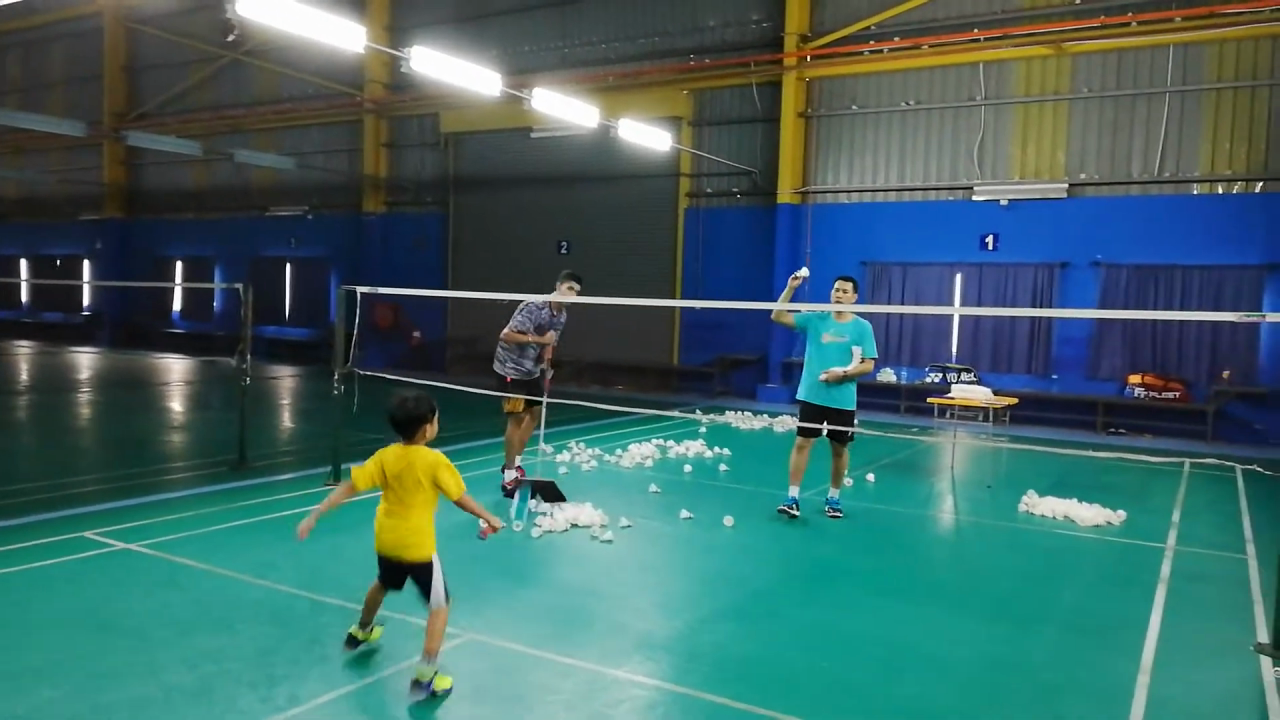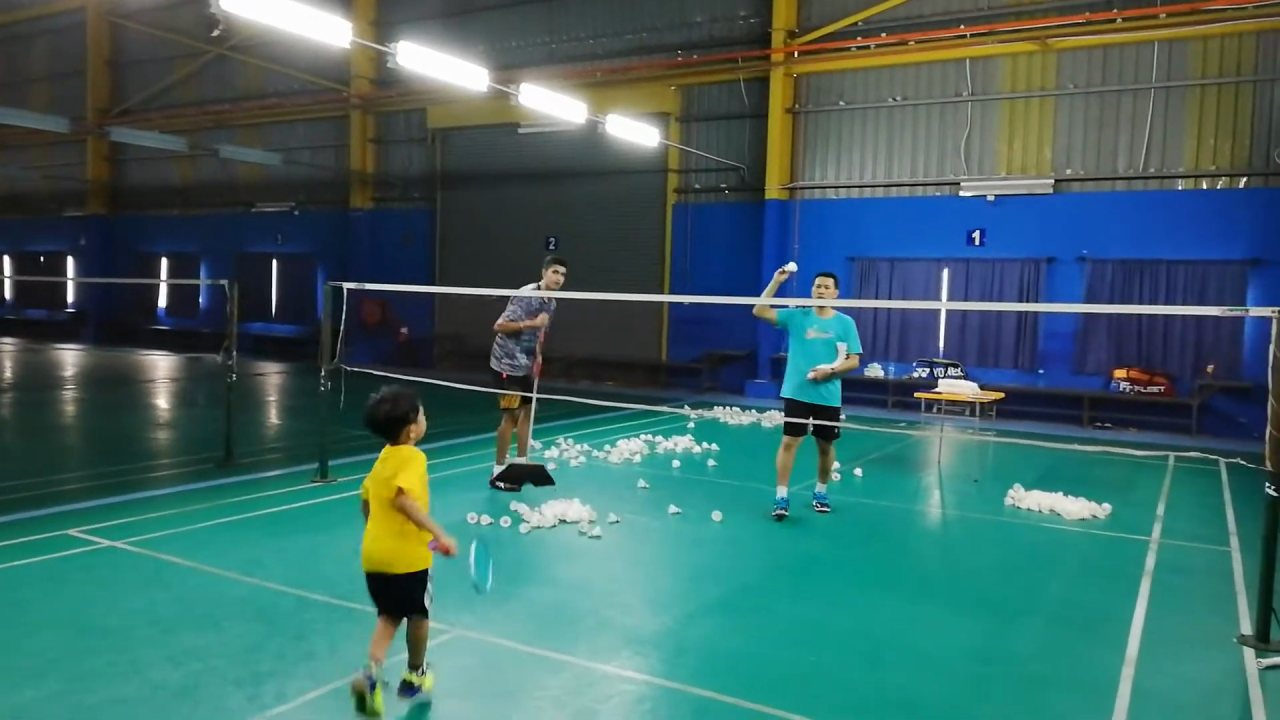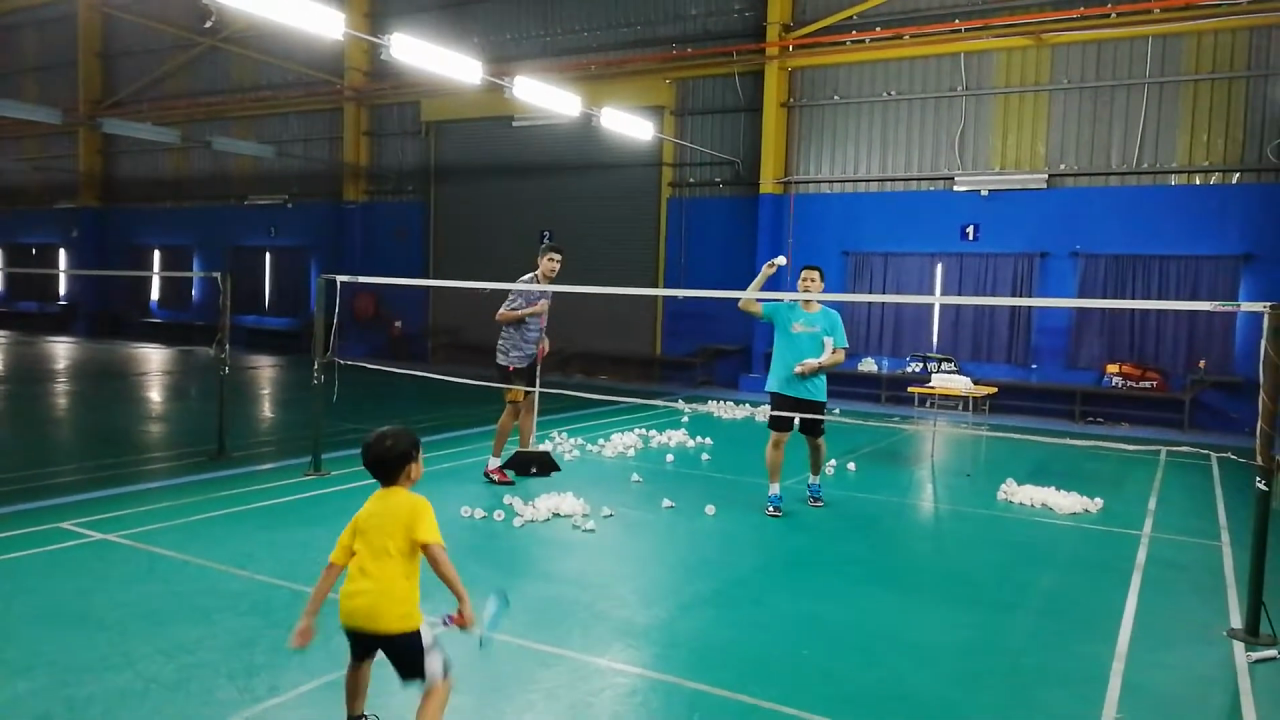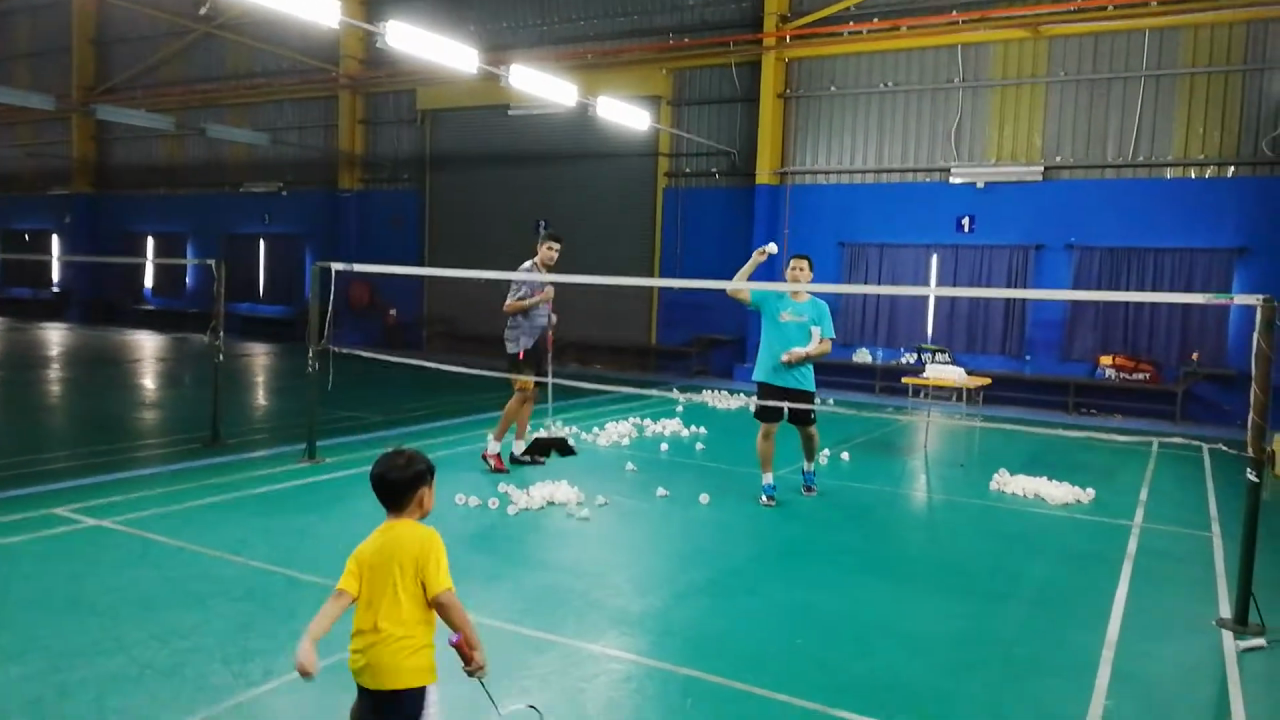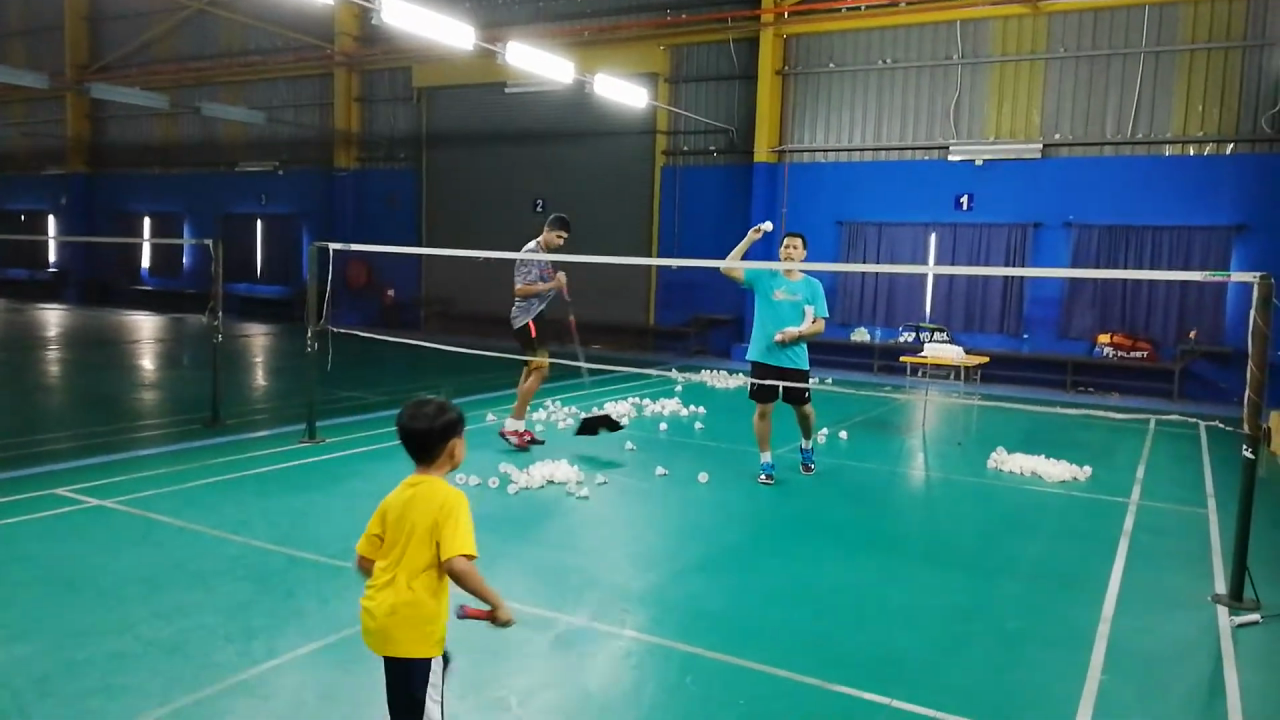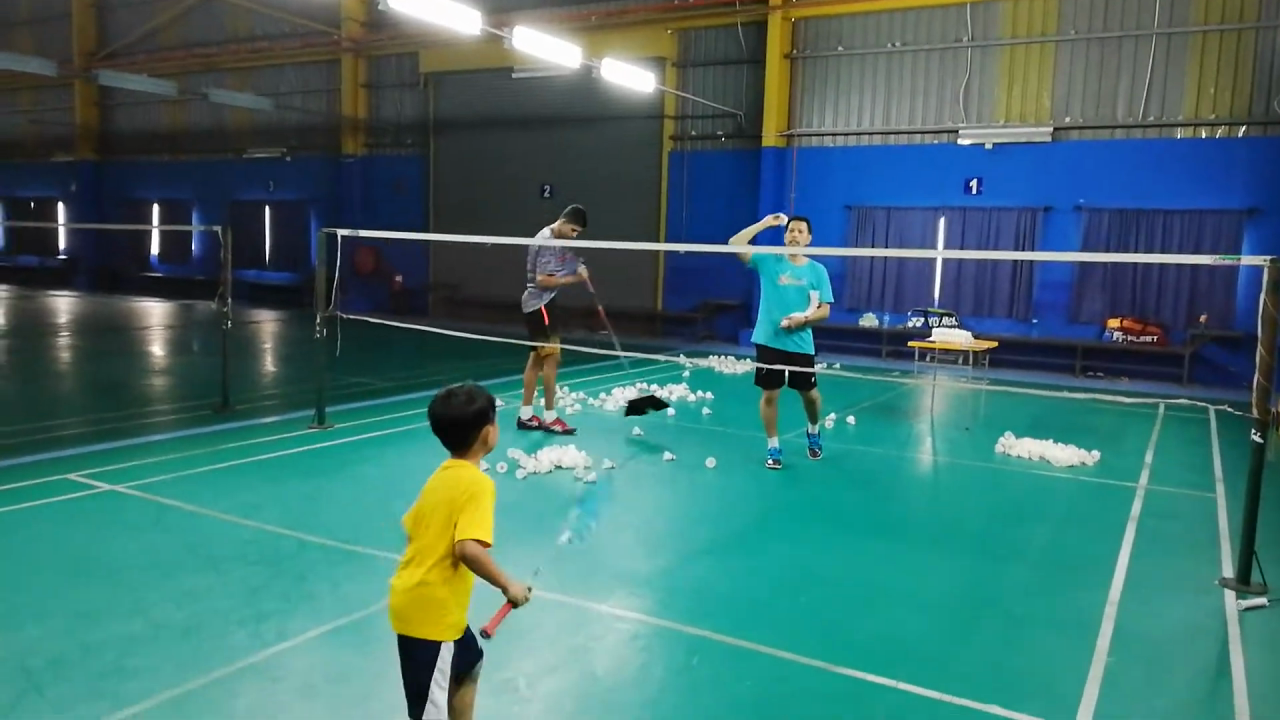
dt=0.2s
person 1, frame 1
left shoulder: (385, 456)
right shoulder: (435, 460)
left elbow: (349, 486)
right elbow: (460, 497)
left wrist: (315, 515)
right wrist: (489, 518)
left hip: (386, 539)
right hip: (417, 545)
left knee: (383, 583)
right knee: (439, 605)
left ankle: (361, 630)
right ankle: (426, 674)
person 1, frame 2
left shoulder: (383, 458)
right shoulder: (413, 457)
left elbow: (366, 501)
right elbow: (403, 499)
right wrist: (439, 534)
left hip: (374, 554)
right hip: (408, 556)
left knee: (389, 615)
right knee: (418, 614)
left ankle: (370, 676)
right ankle: (414, 676)
person 1, frame 3
left shoulder: (364, 512)
right shoulder: (416, 506)
left elbow: (333, 566)
right elbow: (434, 551)
left wrist: (308, 616)
right wrist: (464, 599)
left hip: (354, 611)
right hip: (393, 616)
left knee: (360, 659)
right knee: (439, 683)
person 1, frame 4
left shoulder: (366, 548)
right shoulder: (426, 540)
left elbow: (339, 599)
right elbow: (441, 598)
left wrist: (308, 642)
right wrist: (474, 645)
left hip: (366, 661)
right hip: (407, 668)
person 1, frame 5
left shoulder: (395, 497)
right shoulder: (450, 499)
left elbow: (364, 560)
right elbow: (456, 565)
right wrist: (498, 604)
left hip: (381, 619)
right hip: (412, 629)
person 1, frame 6
left shoulder: (441, 475)
right shoulder: (477, 484)
right elbow: (468, 549)
right wrist: (508, 586)
left hip: (412, 596)
right hip: (430, 609)
left knee: (467, 666)
person 2, frame 1
left shoulder: (862, 327)
right shoulder: (815, 320)
left elbow: (868, 365)
right elbow: (778, 317)
left wrist: (843, 373)
right wrist: (790, 288)
left hip: (843, 400)
right hip: (811, 396)
left knee: (839, 449)
right knee: (802, 443)
left ankle: (833, 498)
right ankle: (793, 498)
person 2, frame 2
left shoulder: (845, 323)
right shoulder: (796, 316)
left elbow: (853, 361)
right elbow: (759, 311)
left wrist: (830, 371)
right wrist: (776, 282)
left hip: (828, 396)
right hip: (796, 393)
left knee: (826, 446)
right knee: (789, 442)
left ankle: (820, 492)
right ankle: (781, 498)
person 2, frame 3
left shoulder: (831, 317)
right shoulder: (782, 310)
left elbow: (839, 355)
right elbow: (745, 305)
left wrist: (817, 365)
right wrist: (763, 275)
left hip: (814, 390)
right hip: (782, 387)
left knee: (815, 441)
right knee: (777, 438)
left ankle: (814, 484)
right ankle: (774, 494)
person 2, frame 4
left shoulder: (819, 307)
right shoulder: (770, 298)
left elbow: (826, 346)
right elbow: (733, 291)
left wrist: (804, 354)
right wrist: (754, 262)
left hip: (802, 380)
right hip: (770, 377)
left knee: (808, 430)
right knee: (767, 429)
left ankle: (809, 470)
right ankle: (767, 484)
person 2, frame 5
left shoulder: (813, 286)
right shoulder: (764, 277)
left elbow: (819, 325)
right elbow: (727, 269)
left wrist: (797, 333)
right wrist: (749, 239)
left hip: (796, 359)
right hip: (763, 356)
left knee: (803, 409)
right knee: (763, 409)
left ankle: (807, 447)
right ankle: (766, 462)
person 2, frame 6
left shoulder: (817, 271)
right shoulder: (769, 261)
left elbow: (824, 310)
right elbow: (734, 244)
left wrist: (804, 318)
right wrist: (765, 223)
left hip: (801, 344)
right hip: (768, 341)
left knee: (810, 393)
right knee: (769, 395)
left ankle: (813, 432)
right ankle: (773, 447)
person 3, frame 1
left shoulder: (562, 316)
right shoulder: (533, 307)
right elbow: (506, 335)
left wrist: (545, 361)
right wrist: (538, 339)
left hip: (530, 369)
right hip: (510, 367)
left knee: (535, 411)
right knee: (516, 417)
left ankle: (514, 463)
right ankle: (509, 477)
person 3, frame 2
left shoulder: (551, 303)
right shoulder: (525, 296)
right elbow: (499, 326)
left wrist: (537, 355)
right wrist: (532, 323)
left hip: (525, 363)
right hip: (507, 363)
left knee: (529, 409)
right knee: (511, 414)
left ankle: (521, 463)
right ankle: (498, 473)
person 3, frame 3
left shoulder: (546, 290)
right shoulder: (525, 284)
right elbow: (501, 316)
left wrist: (542, 337)
right wrist: (532, 310)
left hip: (531, 356)
right hip: (512, 356)
left knee: (530, 405)
right knee: (514, 407)
right ankle: (493, 466)
person 3, frame 4
left shoulder: (544, 275)
right shoulder: (526, 272)
right elbow: (508, 307)
left wrist: (548, 315)
right wrist: (539, 298)
left hip: (536, 341)
right hip: (521, 342)
left knee: (531, 393)
right knee: (522, 394)
left ankle: (519, 449)
right ankle: (492, 449)
person 3, frame 5
left shoulder: (543, 253)
right shoulder: (531, 253)
right elbow: (520, 289)
left wrist: (557, 285)
right wrist: (551, 285)
left hip: (536, 317)
right hip: (528, 318)
left knee: (530, 372)
right knee: (540, 371)
left ankle: (519, 428)
right ankle: (511, 425)
person 3, frame 6
left shoulder: (553, 238)
right shoulder: (547, 242)
right elbow: (542, 280)
left wrist: (574, 271)
right wrist: (573, 278)
left hip: (540, 303)
right hip: (540, 304)
left knee: (537, 358)
right knee: (552, 357)
left ankle: (526, 415)
right ankle: (550, 417)
